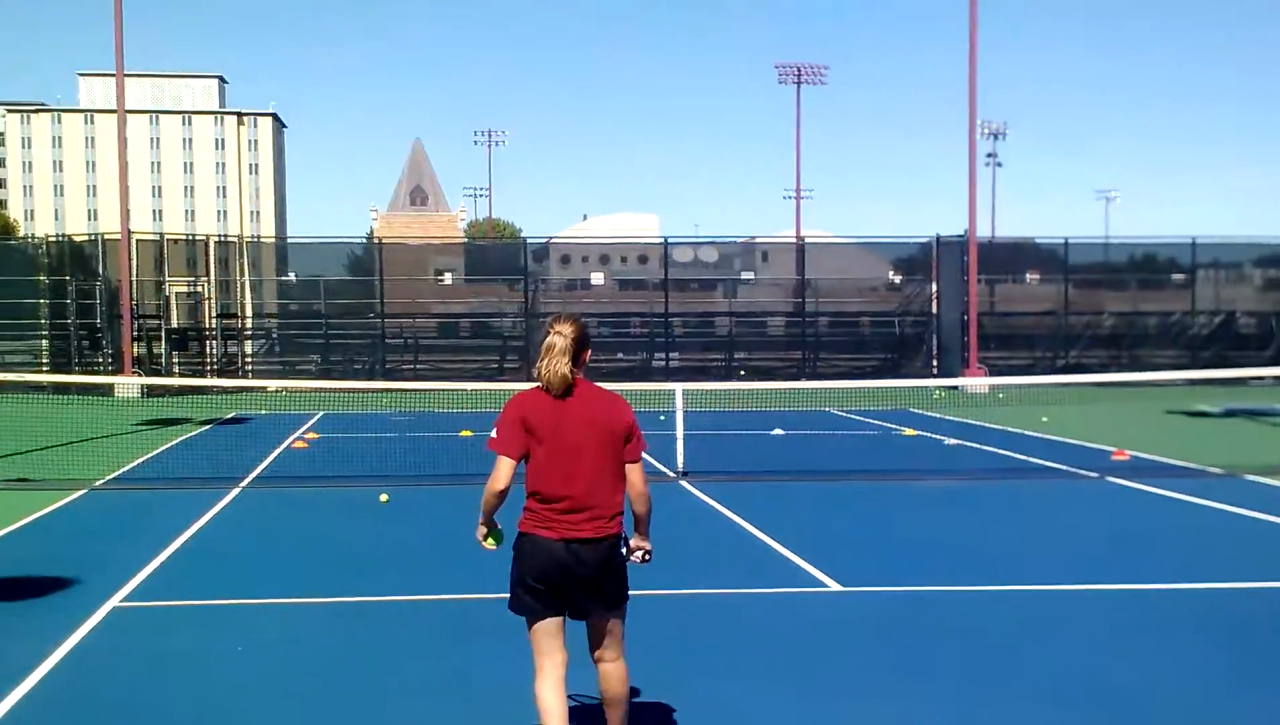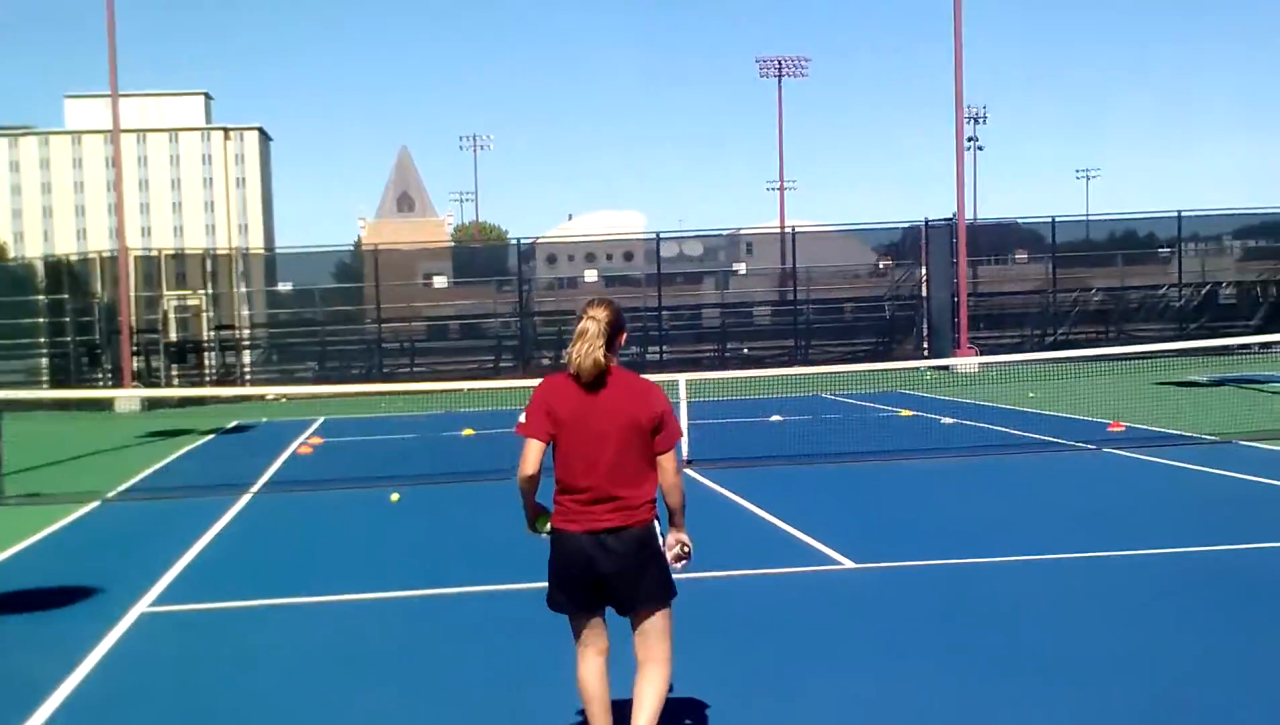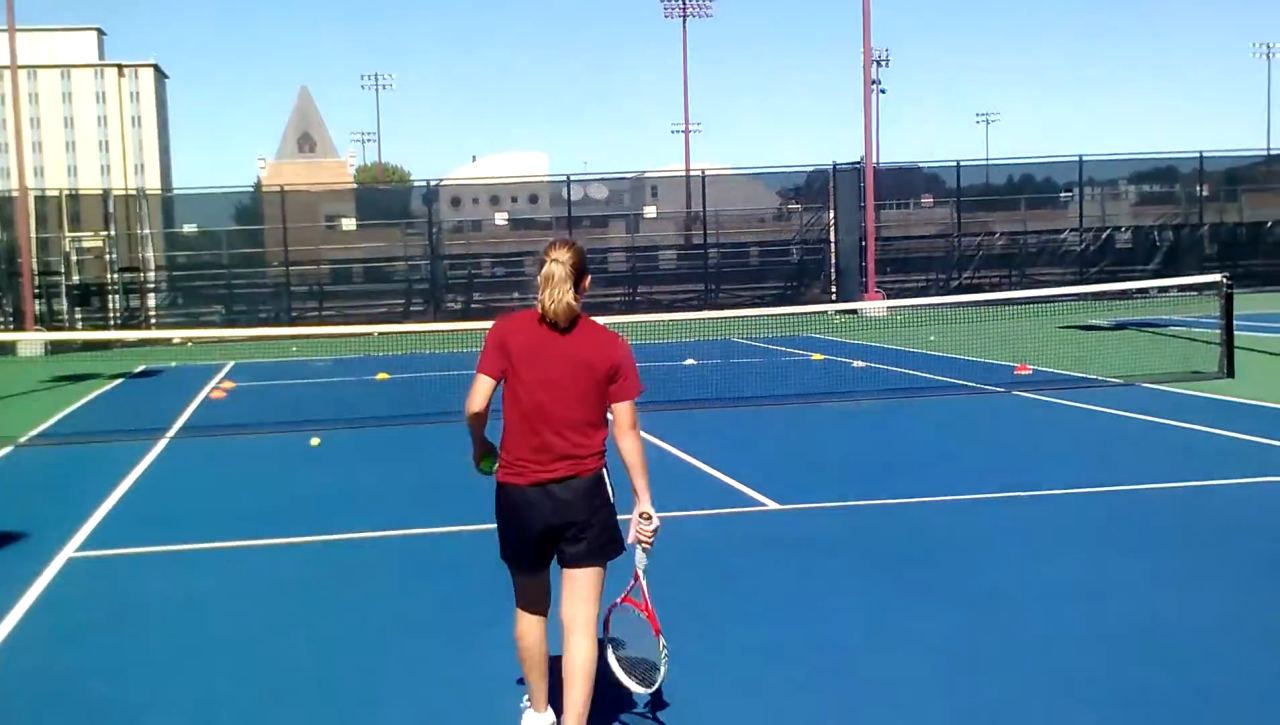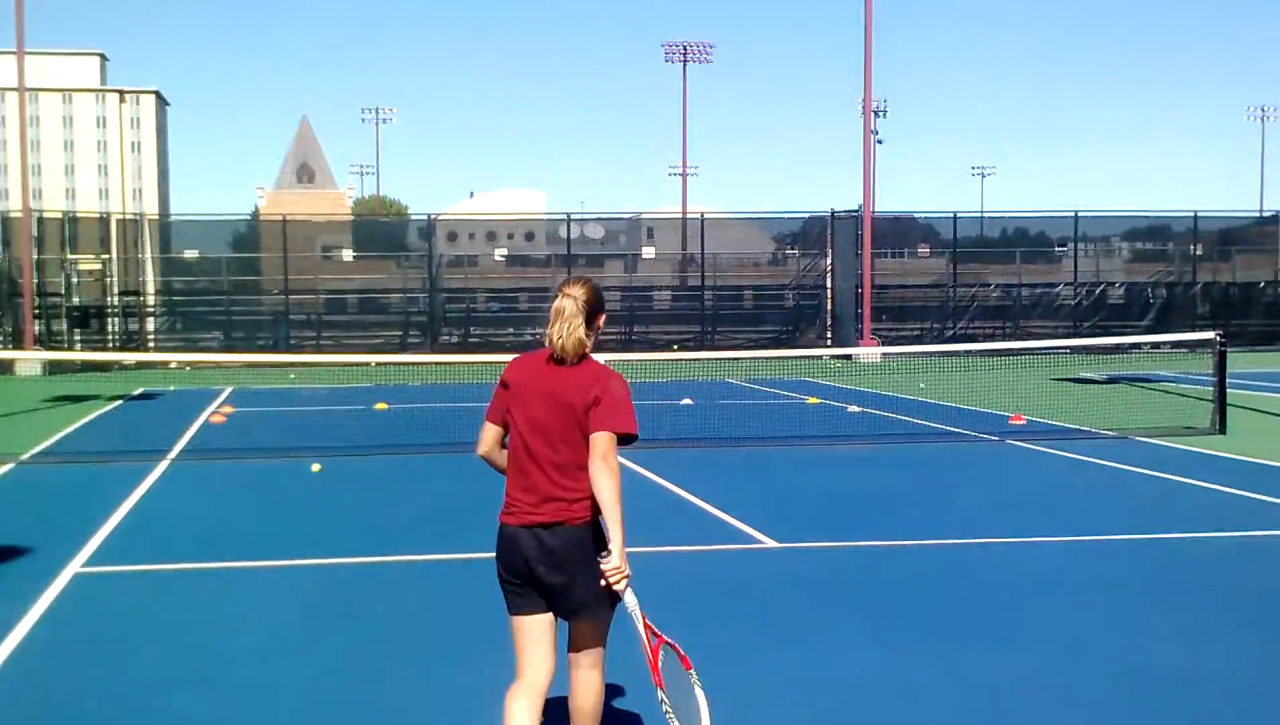
dt=0.3s
person 1, frame 1
left shoulder: (522, 407)
right shoulder: (618, 408)
left elbow: (500, 483)
right elbow: (637, 488)
left wrist: (484, 521)
right wrist: (641, 535)
left hip: (539, 548)
right hip: (601, 548)
left knee: (549, 666)
right knee: (609, 655)
person 1, frame 2
left shoulder: (549, 393)
right shoulder: (651, 396)
left elbow: (529, 470)
right elbow: (669, 475)
left wrist: (530, 506)
right wrist: (678, 528)
left hip: (573, 542)
right hip: (635, 540)
left knee: (590, 652)
right knee: (655, 659)
person 1, frame 3
left shoulder: (506, 331)
right shoulder: (611, 345)
left elbow: (475, 406)
right elbow: (625, 429)
left wrist: (480, 444)
right wrist: (643, 500)
left hip: (518, 491)
right hip: (584, 493)
left knee: (529, 608)
right knee: (579, 624)
person 1, frame 4
left shoulder: (516, 370)
right shoulder: (606, 384)
left elbow: (488, 449)
right elbow: (602, 465)
right wrist: (616, 543)
left hip: (517, 536)
right hip: (575, 537)
left knee: (532, 675)
right knee: (587, 663)
